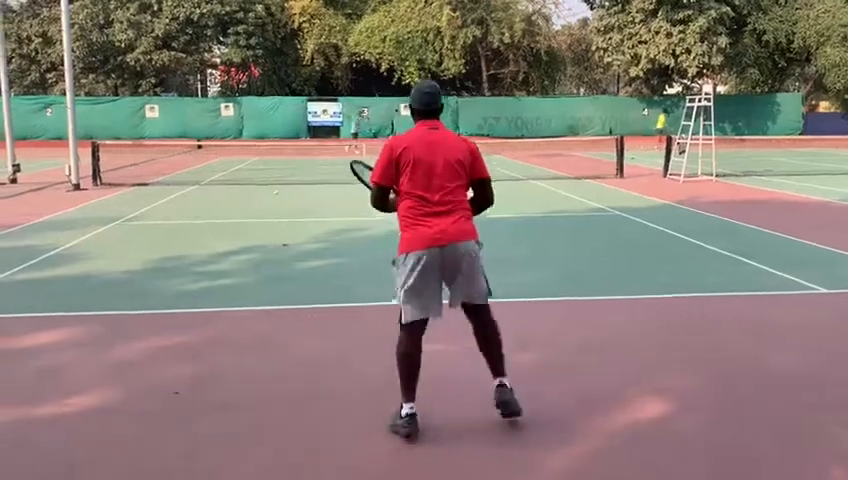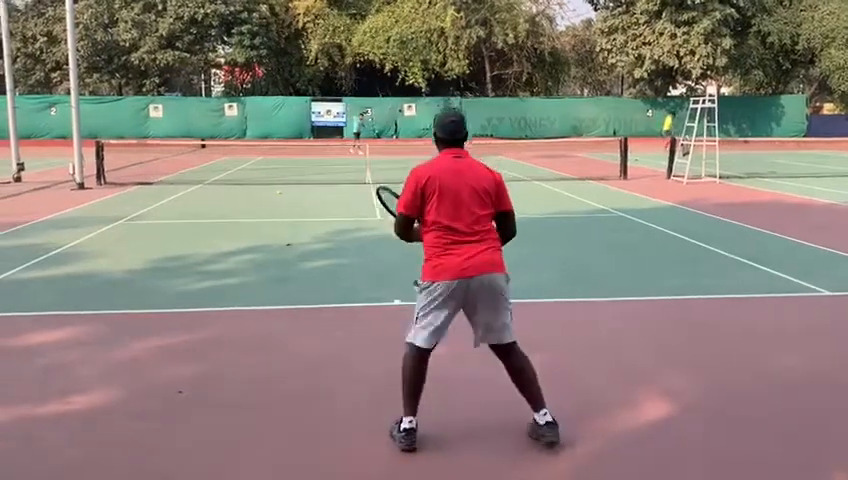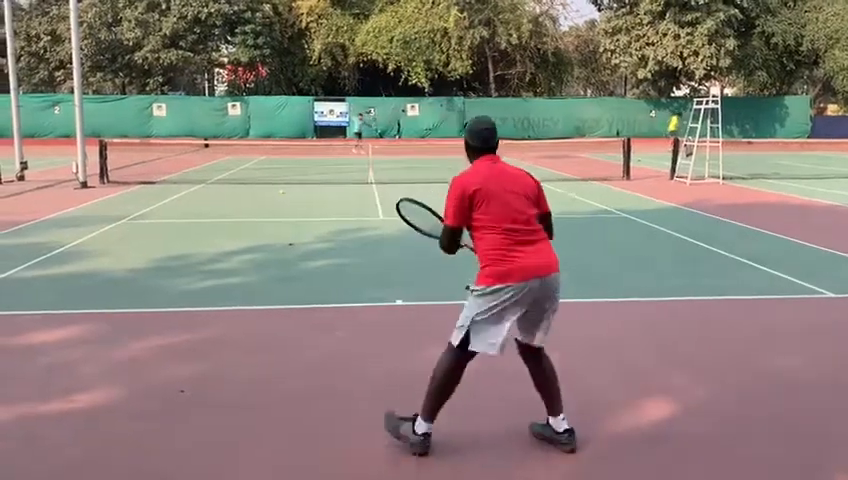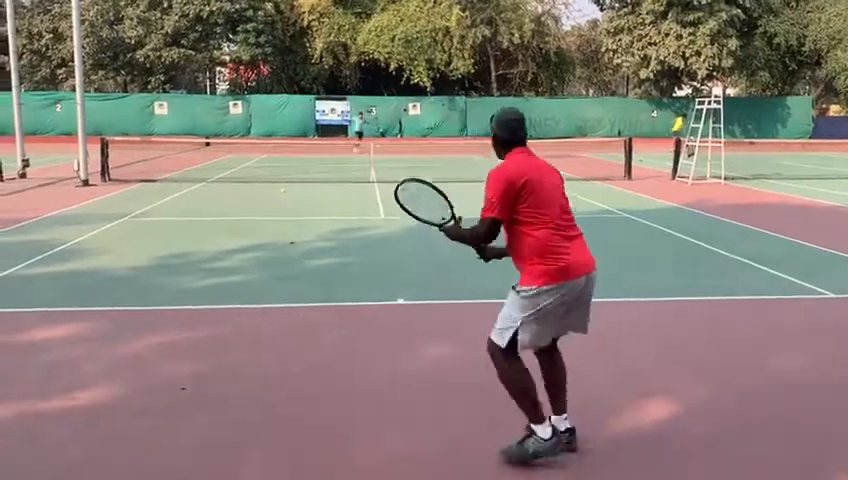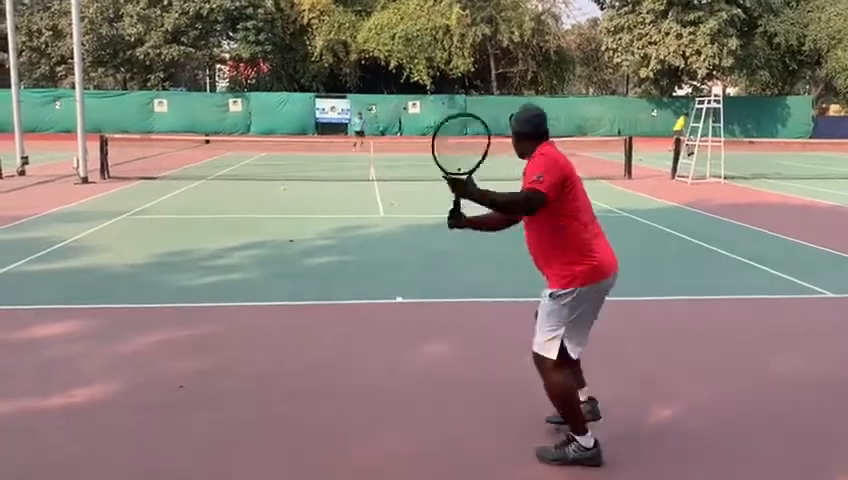
dt=0.2s
person 1, frame 1
left shoulder: (396, 145)
right shoulder: (466, 146)
left elbow: (378, 200)
right elbow: (485, 198)
left hip: (417, 247)
right hip: (461, 242)
left knee: (411, 329)
right knee: (480, 311)
left ankle: (407, 413)
right ankle: (502, 388)
person 1, frame 2
left shoulder: (422, 174)
right shoulder: (490, 175)
left elbow: (402, 231)
right elbow: (509, 229)
left hip: (444, 276)
right hip: (490, 272)
left knee: (417, 349)
right knee: (506, 347)
left ankle: (407, 426)
right ankle: (545, 420)
person 1, frame 3
left shoulder: (464, 183)
right shoulder: (526, 178)
left elbow: (449, 243)
left wrist: (462, 241)
left hip: (502, 280)
right hip: (547, 272)
left knee: (458, 353)
right knee: (531, 348)
left ankle: (420, 429)
right ankle: (561, 427)
person 1, frame 4
left shoulder: (502, 174)
right shoulder: (544, 170)
left elbow: (486, 233)
left wrist: (458, 233)
right wrist: (503, 251)
left hip: (550, 277)
right hip: (580, 268)
left knee: (500, 349)
right knee: (545, 341)
left ankle: (541, 434)
right ankle: (561, 424)
person 1, frame 5
left shoulder: (547, 163)
right shoulder: (543, 165)
left elbow: (526, 205)
right elbow: (506, 217)
left wrist: (472, 192)
right wrist: (466, 221)
left hip: (578, 276)
right hip: (590, 269)
left knee: (547, 359)
right knee: (558, 338)
left ankle: (583, 442)
right ankle: (582, 399)
